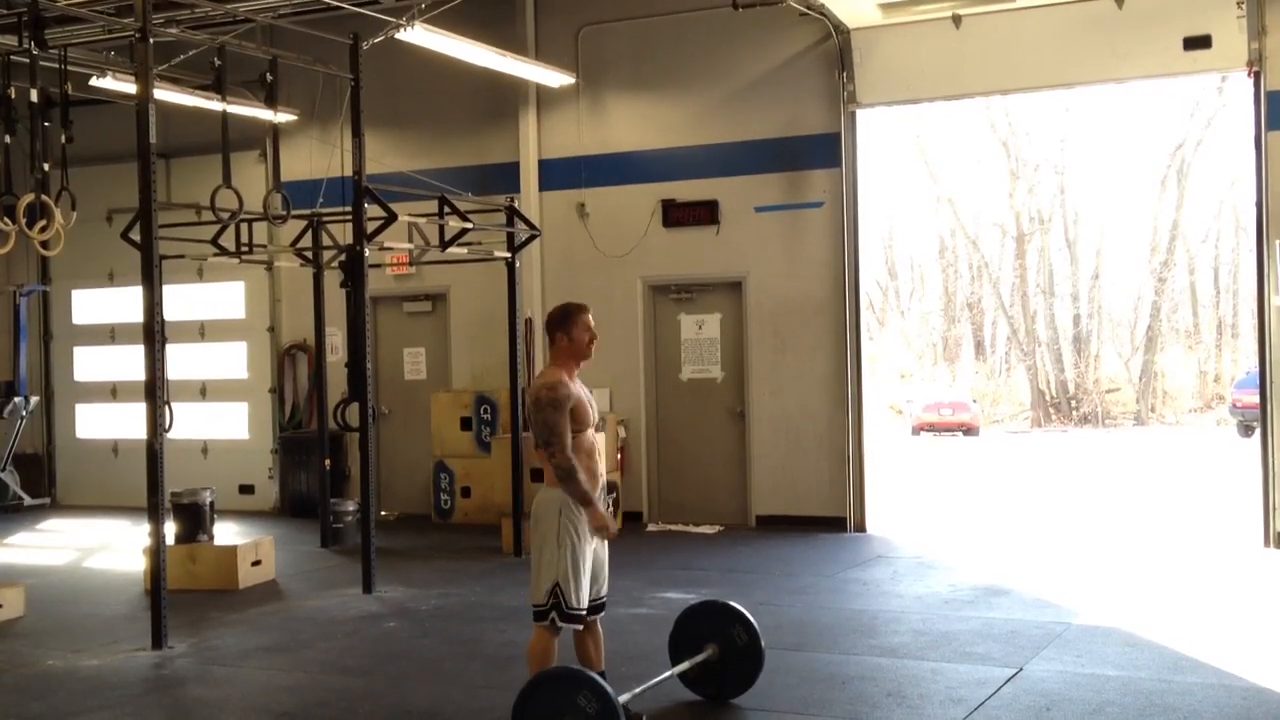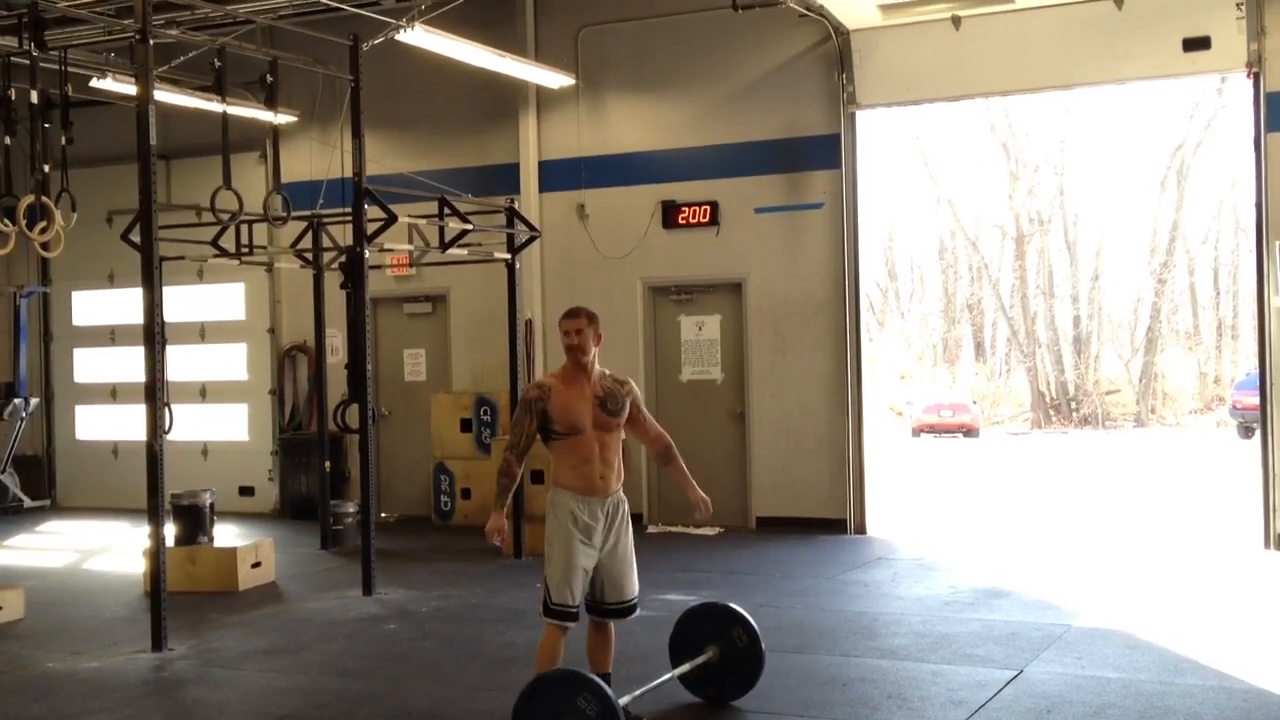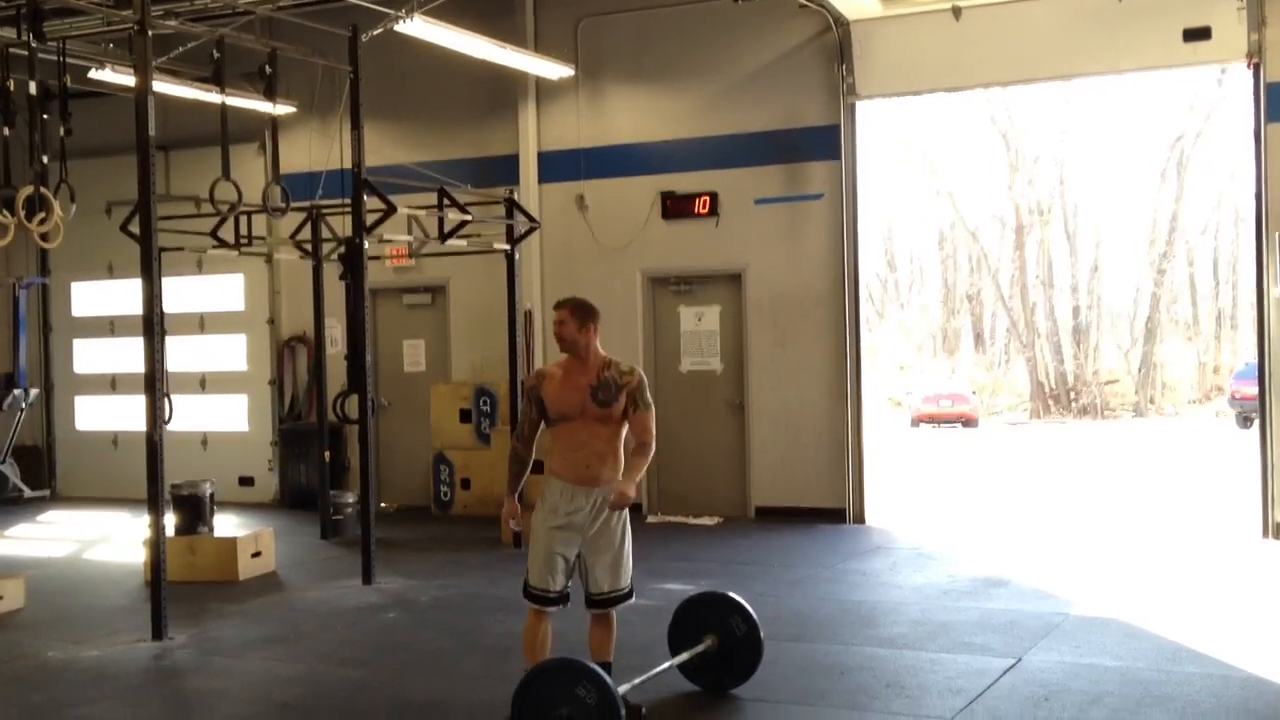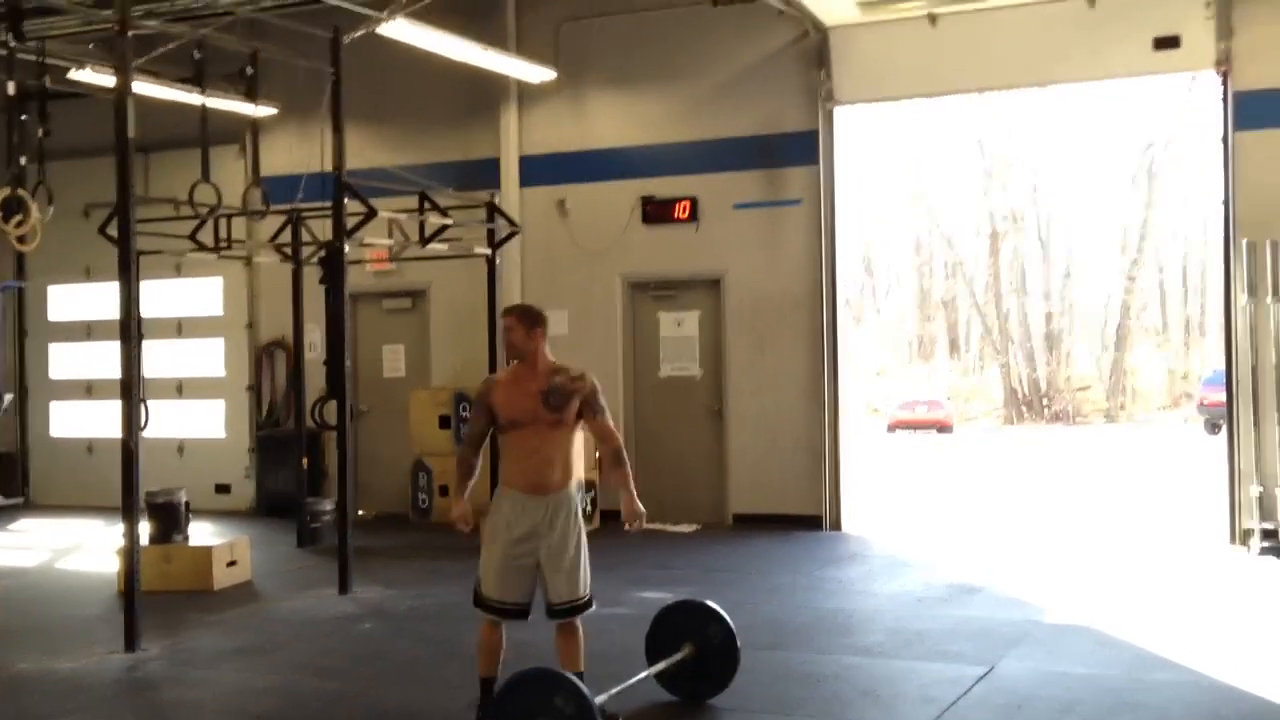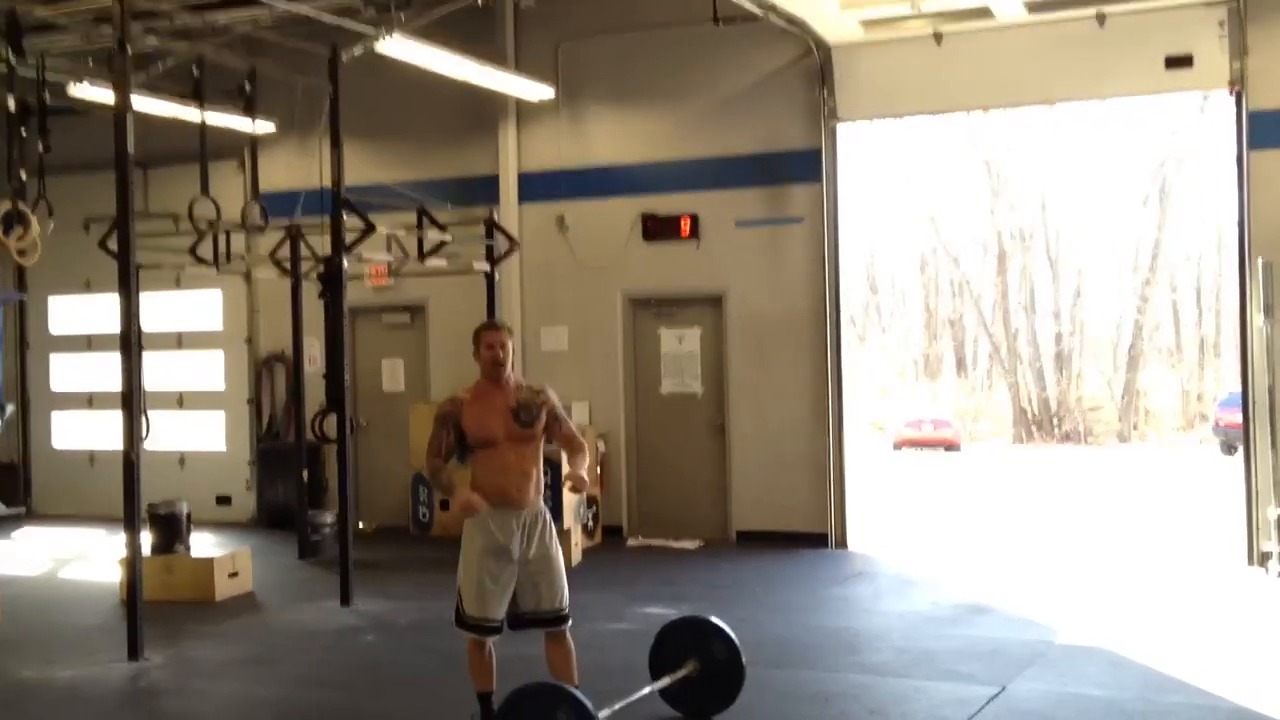
dt=0.4s
person 1, frame 1
left shoulder: (575, 383)
right shoulder: (551, 388)
right elbow: (559, 456)
right wrist: (592, 507)
left hip: (587, 506)
right hip: (565, 510)
left knee: (590, 611)
right knee: (554, 617)
person 1, frame 2
left shoulder: (621, 389)
right shoulder: (542, 393)
left elbow: (657, 441)
right elbow: (514, 454)
left wrist: (691, 488)
right wrist: (499, 511)
left hip: (614, 508)
right hip: (569, 510)
left knee: (606, 614)
right knee: (560, 618)
person 1, frame 3
left shoulder: (628, 378)
right shoulder: (543, 381)
left elbow: (645, 439)
right elbow: (523, 441)
left wrist: (630, 480)
right wrist: (512, 494)
left hip: (608, 499)
right hip: (559, 497)
left knee: (605, 603)
right knee: (541, 601)
person 1, frame 4
left shoulder: (577, 384)
right shoulder: (493, 388)
left elbow: (609, 441)
right elbow: (471, 446)
left wrist: (628, 495)
right wrist: (461, 496)
left hip: (561, 506)
right hip: (511, 507)
left knee: (569, 613)
right knee: (495, 611)
person 1, frame 5
left shoulder: (539, 398)
right shoulder: (457, 408)
left elbow: (575, 441)
right elbow: (433, 464)
left wrist: (578, 466)
right wrist: (456, 492)
left hip: (536, 521)
right hip: (487, 523)
left knee: (556, 624)
right knee: (480, 628)
